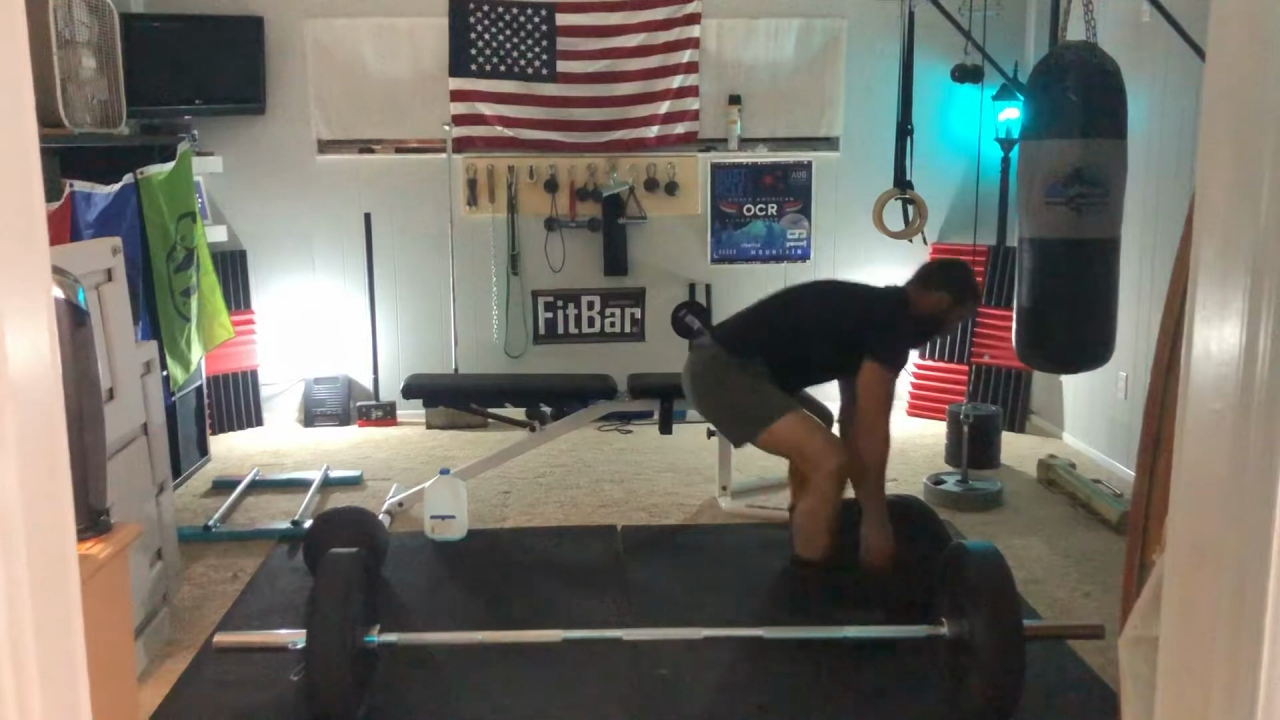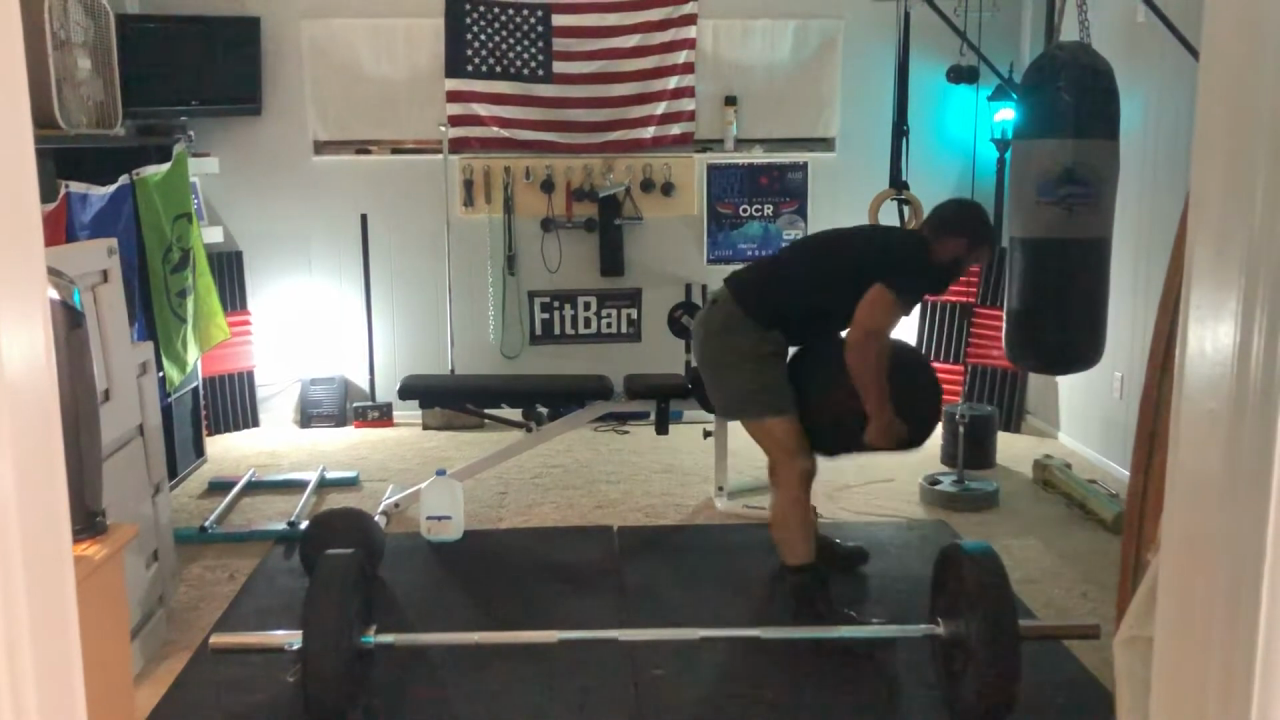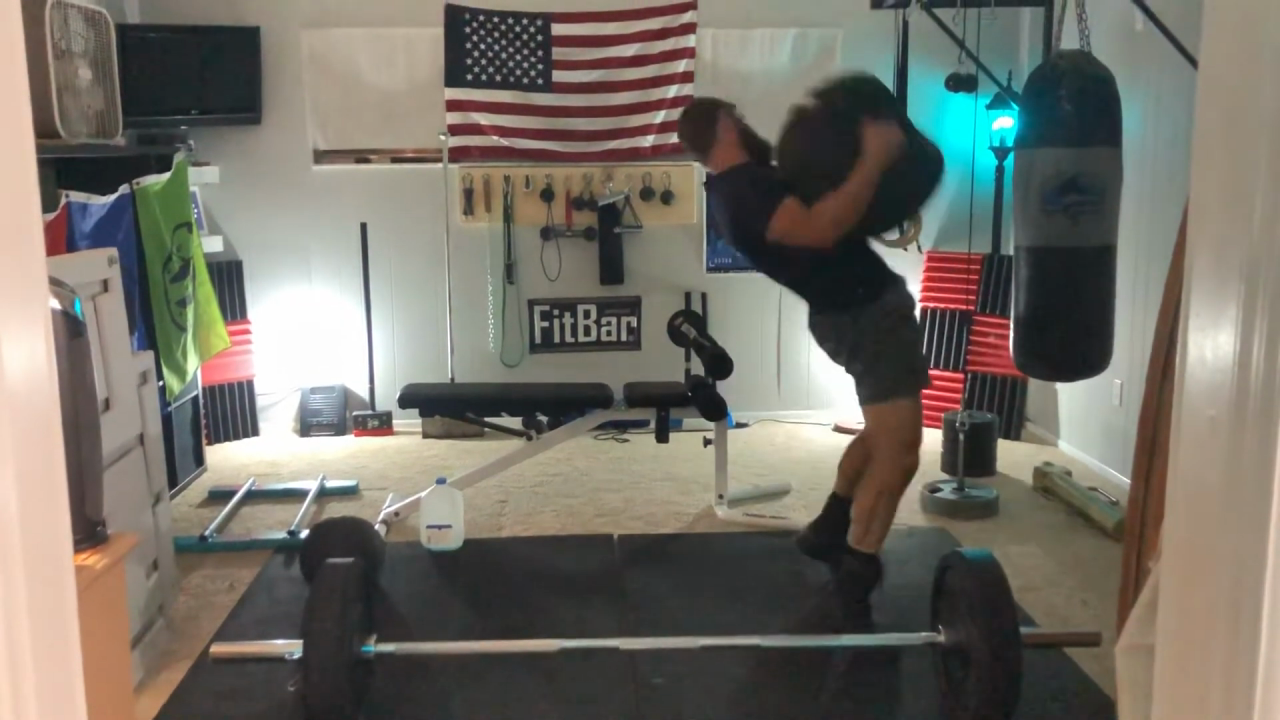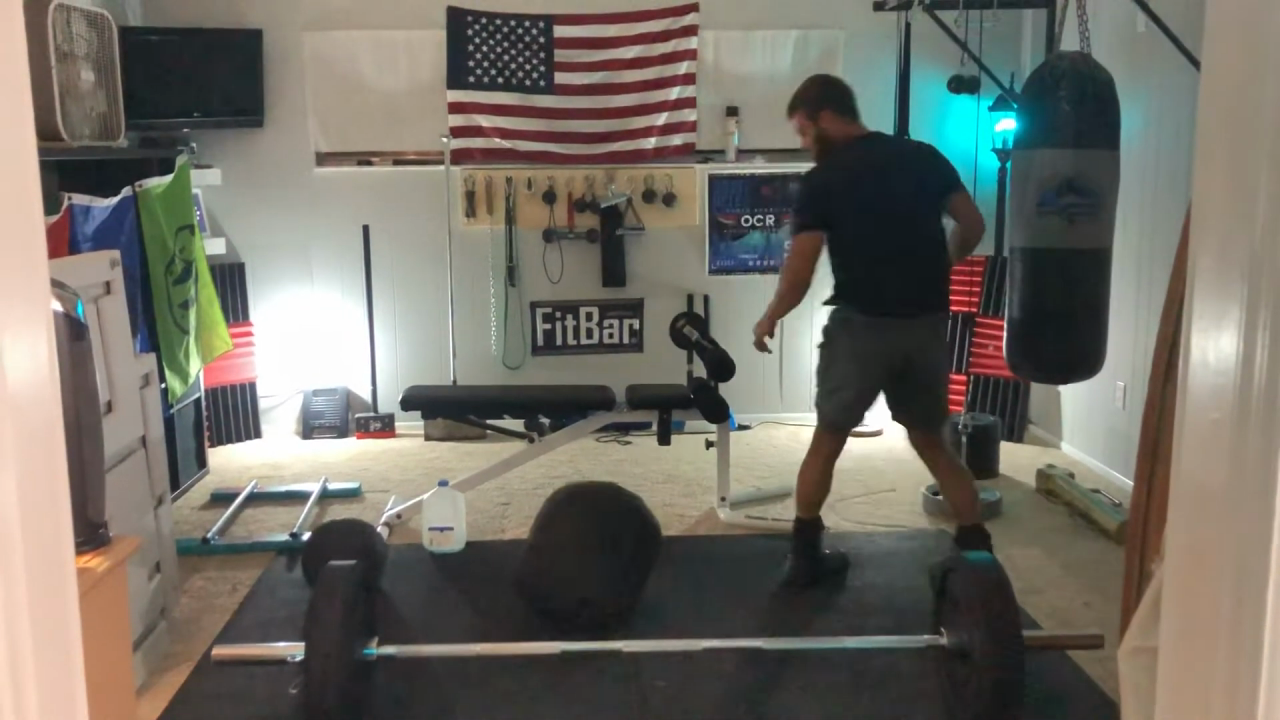
dt=1s
person 1, frame 1
left shoulder: (874, 308)
right shoulder: (891, 324)
left elbow: (853, 421)
right elbow: (872, 428)
left wrist: (866, 499)
right wrist: (876, 516)
left hip: (722, 361)
right hip: (723, 371)
left knee: (813, 433)
right knee: (828, 462)
left ankle: (805, 534)
person 1, frame 2
left shoulder: (891, 249)
right shoulder: (912, 264)
left elbow: (857, 334)
right elbow: (862, 338)
right wrist: (882, 418)
left hip: (734, 320)
right hip: (738, 338)
right knee: (792, 466)
left ankle: (806, 544)
right ankle: (811, 607)
person 1, frame 3
left shoulder: (749, 185)
right shoulder: (741, 190)
left elbow: (818, 216)
right elbow: (823, 229)
right wrist: (874, 159)
left hip: (856, 310)
right hip: (862, 315)
left knee: (879, 445)
right knee: (895, 456)
left ankle: (825, 535)
right ankle: (853, 589)
person 1, frame 4
left shoulder: (825, 178)
right shoulder: (925, 158)
left elbow: (800, 267)
right elbow: (973, 225)
left wrist: (770, 318)
left hip: (862, 326)
right hip: (927, 324)
left knee: (826, 441)
right knee: (933, 444)
left ankle: (805, 557)
right ankle: (979, 558)
